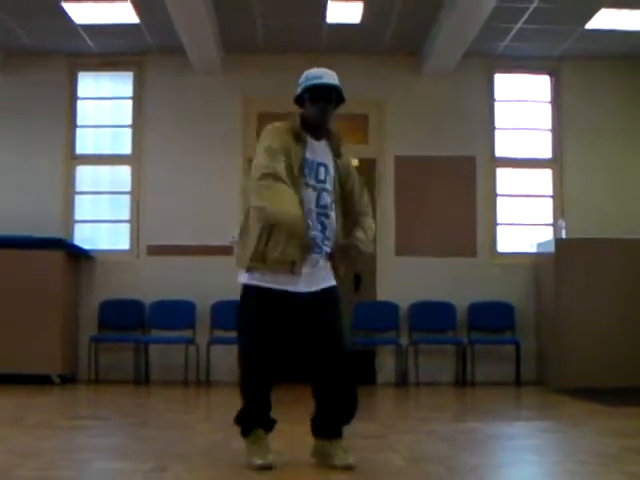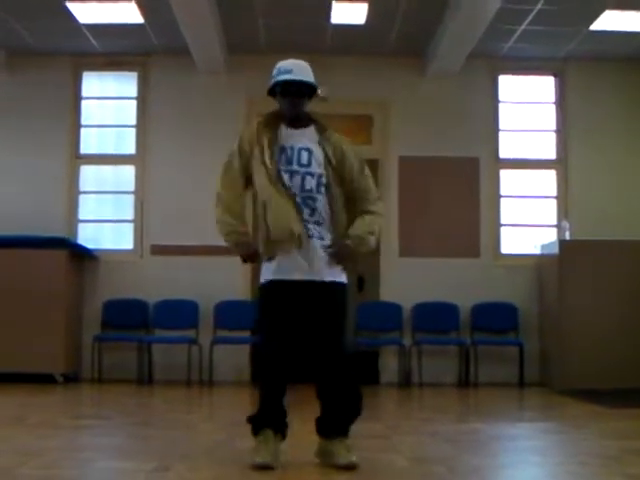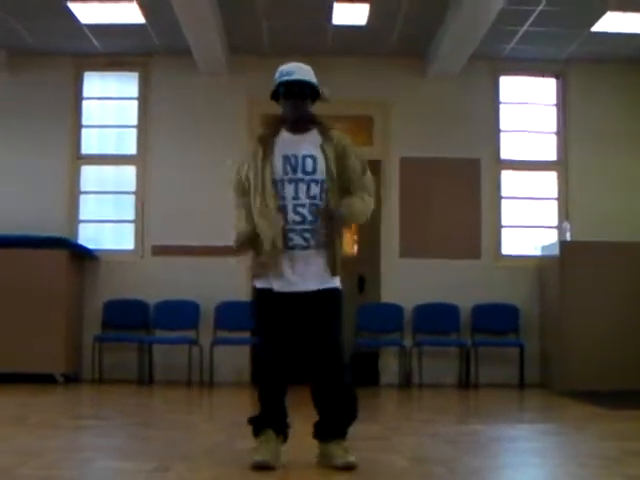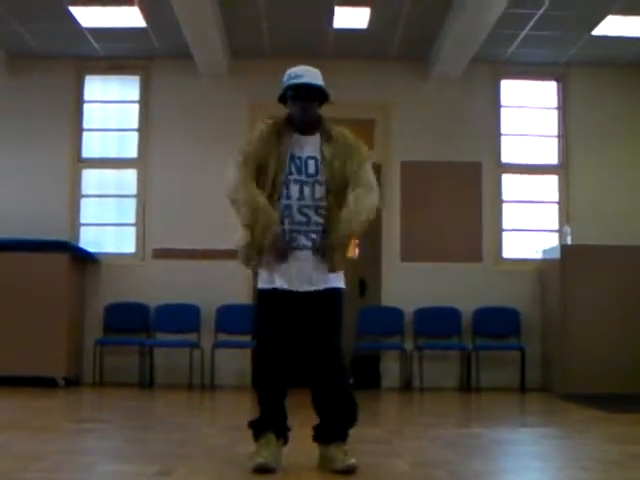
dt=0.2s
person 1, frame 1
left shoulder: (340, 158)
right shoulder: (277, 138)
left elbow: (359, 214)
right elbow: (264, 186)
left wrist: (355, 240)
right wrist: (293, 218)
left hip: (317, 279)
right hip: (266, 276)
left knee: (333, 363)
right knee: (256, 363)
left ankle: (328, 439)
right ankle: (257, 437)
person 1, frame 2
left shoulder: (335, 145)
right shoulder: (256, 138)
left elbow: (366, 198)
right elbow: (230, 191)
left wrist: (358, 239)
right wrist: (239, 238)
left hip: (328, 269)
right hip: (280, 265)
left knee: (333, 359)
right knee: (273, 358)
left ankle: (334, 437)
right ankle: (269, 435)
person 1, frame 3
left shoulder: (336, 144)
right shoulder: (262, 146)
left elbow: (364, 189)
right elbow: (246, 195)
left wrist: (346, 210)
right wrist: (246, 229)
left hip: (323, 275)
right hip: (272, 275)
left knee: (328, 360)
right knee: (271, 361)
left ankle: (332, 439)
right ankle: (269, 436)
person 1, frame 4
left shoulder: (341, 143)
right shoulder: (266, 138)
left elbow: (365, 191)
right elbow: (242, 188)
left wrist: (342, 233)
right wrist: (268, 233)
left hip: (323, 275)
right hip: (275, 274)
left knee: (328, 362)
right knee: (270, 361)
left ankle: (333, 442)
right ankle: (269, 439)
